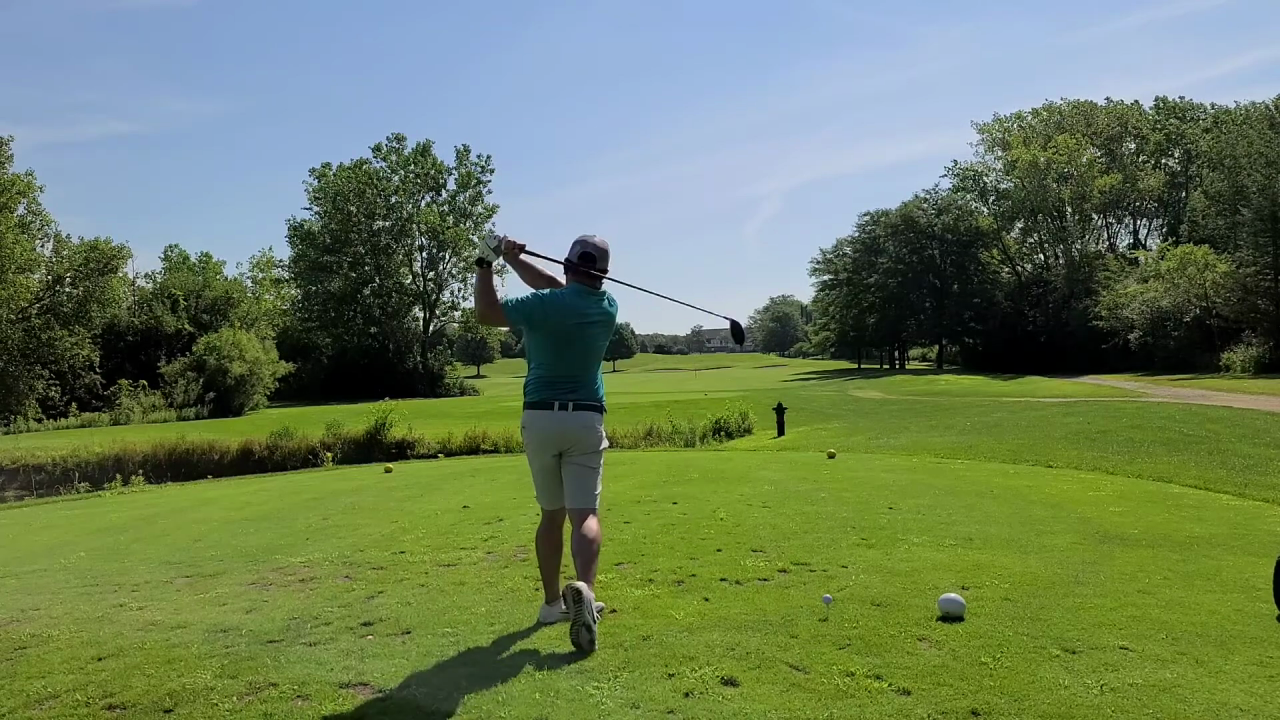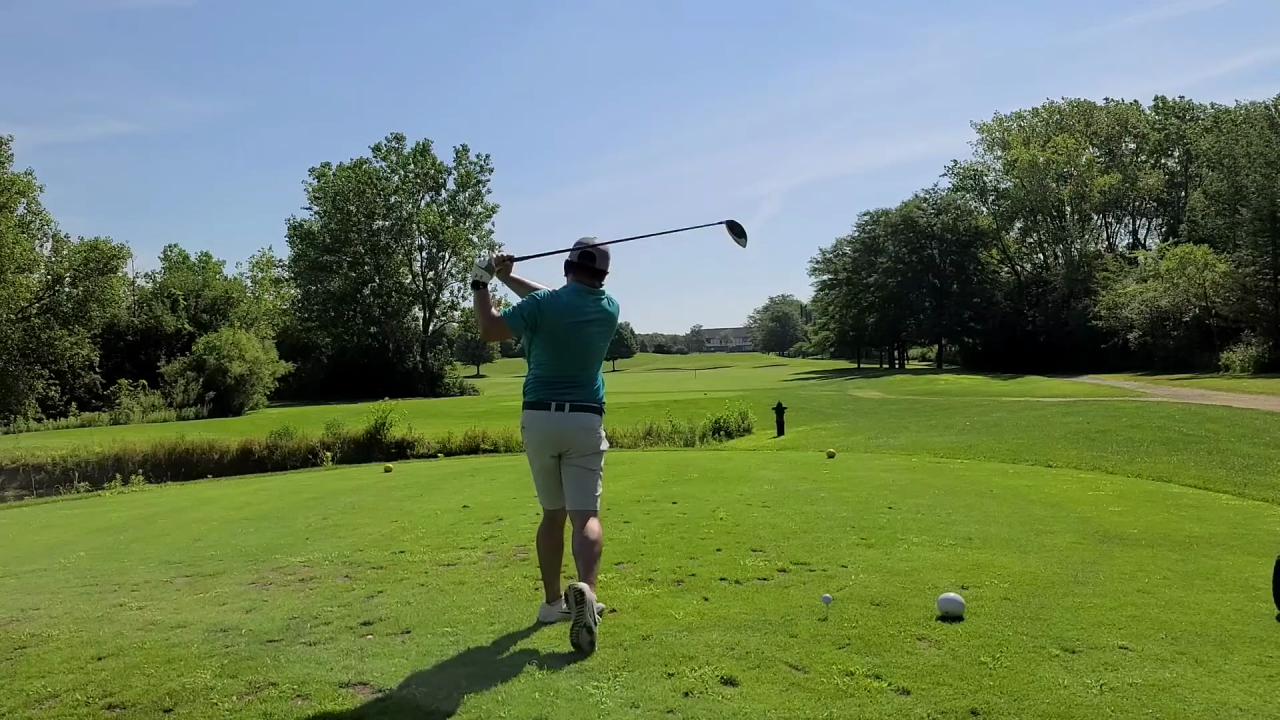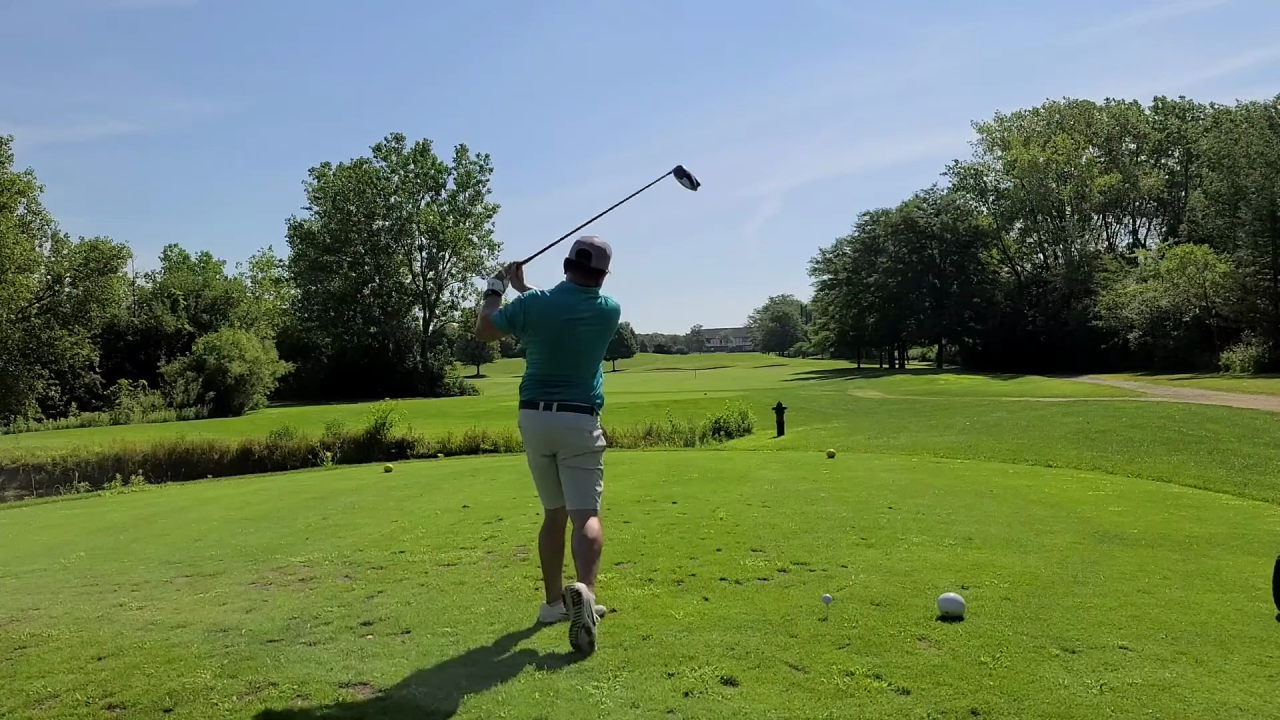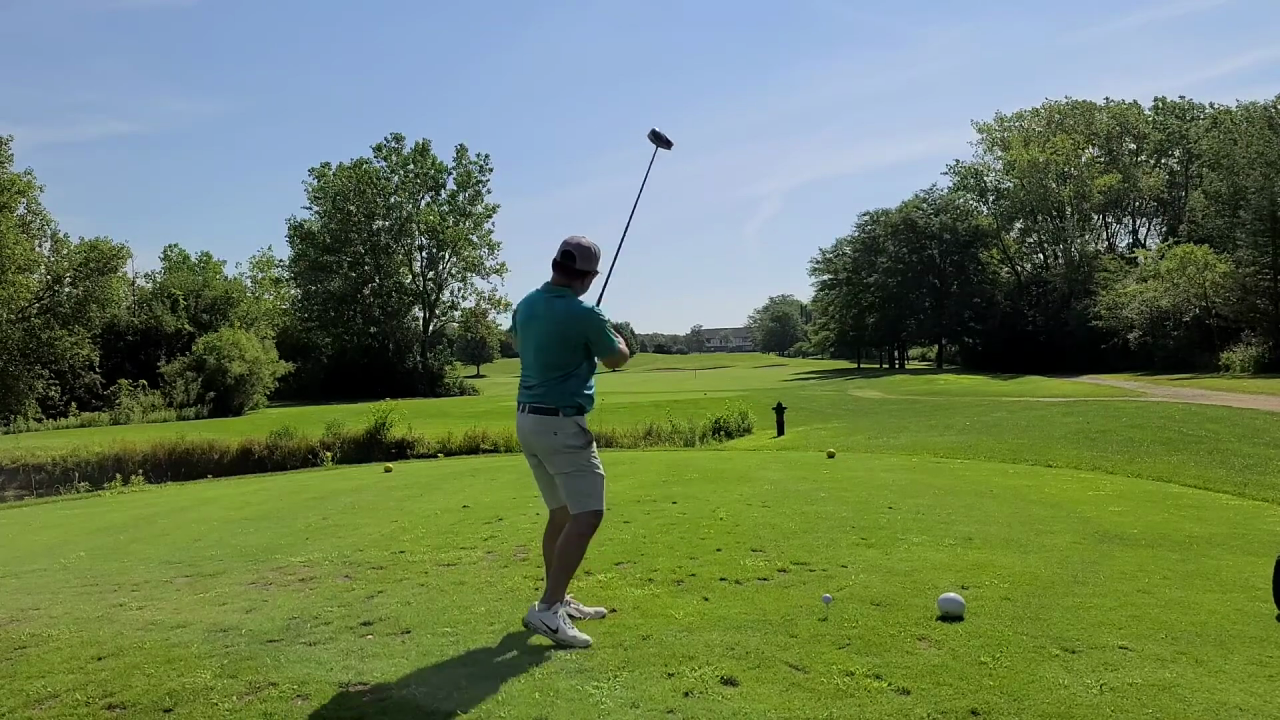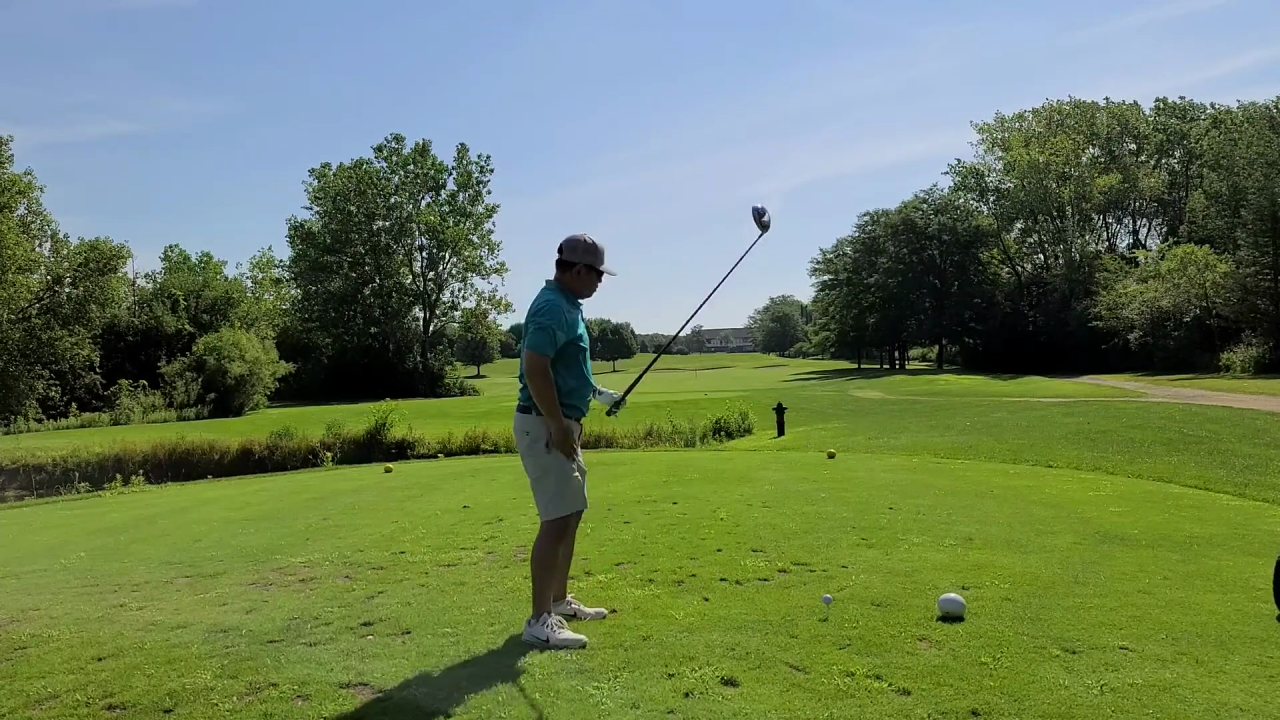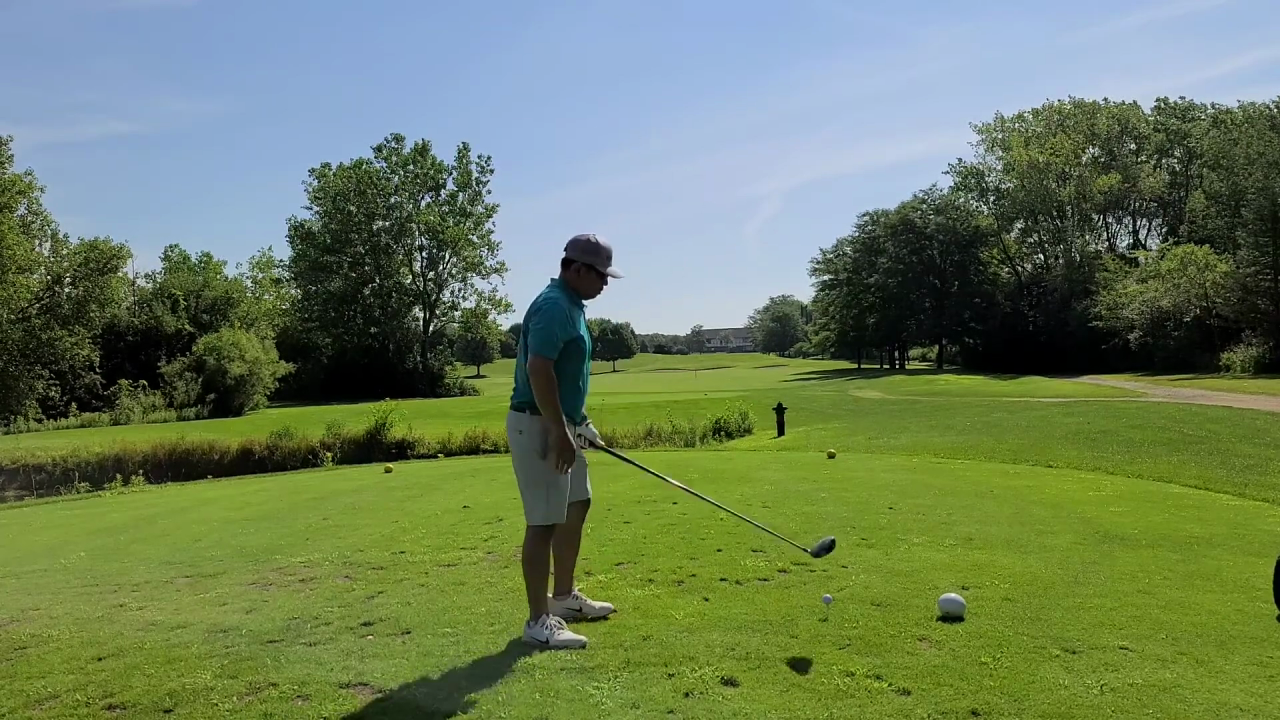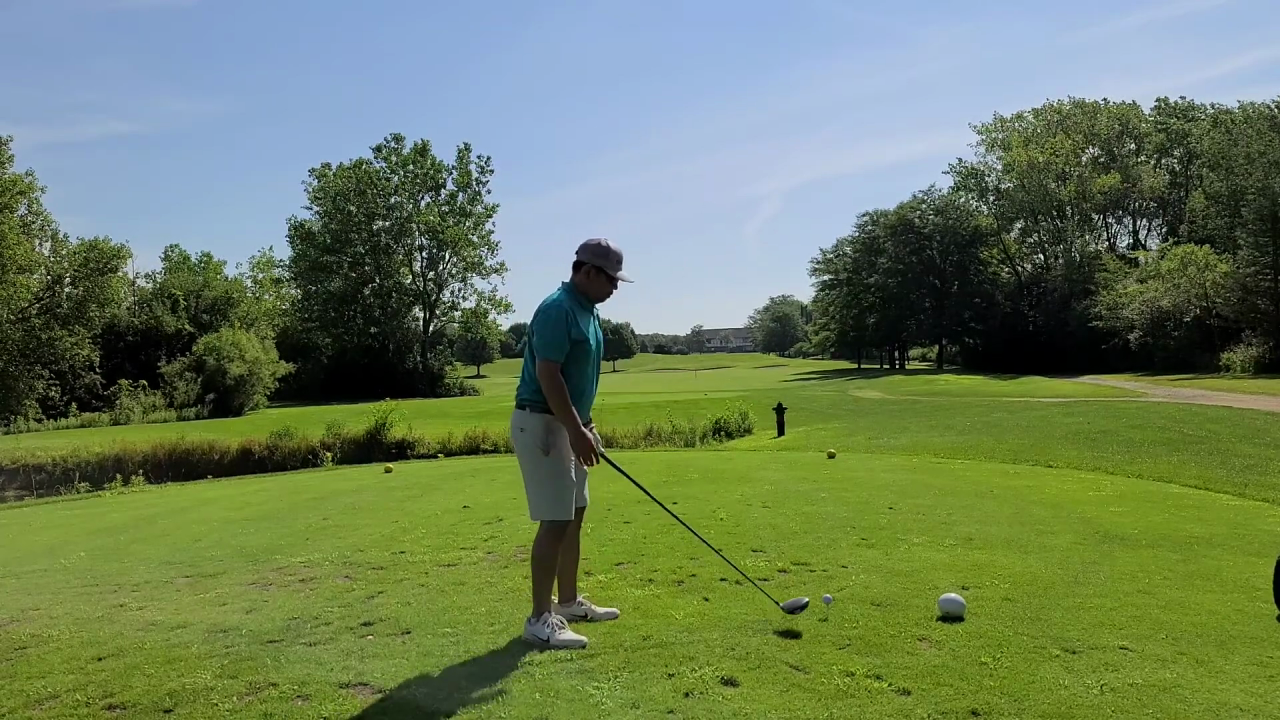
dt=0.3s
person 1, frame 1
left shoulder: (545, 304)
right shoulder: (609, 307)
left elbow: (485, 313)
left wrist: (485, 265)
right wrist: (514, 260)
left hip: (540, 418)
right hip: (585, 421)
left knee: (551, 513)
right knee: (584, 513)
left ankle: (553, 602)
right ankle: (584, 589)
person 1, frame 2
left shoulder: (545, 304)
right shoulder: (610, 308)
left elbow: (488, 330)
left wrist: (481, 283)
right wrist: (508, 277)
left hip: (540, 419)
right hip: (585, 422)
left knee: (554, 512)
right knee: (586, 514)
left ankle: (554, 601)
right ankle: (586, 590)
person 1, frame 3
left shoulder: (533, 303)
right shoulder: (609, 311)
left elbow: (483, 332)
left wrist: (495, 291)
right wrist: (521, 284)
left hip: (533, 418)
right hip: (578, 422)
left knee: (555, 512)
right knee: (585, 515)
left ankle: (554, 601)
right ankle: (582, 591)
person 1, frame 4
left shoulder: (528, 304)
right shoulder: (584, 315)
right elbow: (617, 359)
right wrist: (617, 340)
left hip: (530, 420)
right hip: (562, 424)
left knee: (562, 512)
right knee: (587, 513)
left ankle: (559, 602)
right ankle: (547, 607)
person 1, frame 5
left shoulder: (564, 304)
right shoulder: (553, 306)
right elbow: (534, 366)
left wrist: (596, 392)
right wrist: (556, 425)
left hip: (563, 423)
right hip: (546, 427)
left knee: (571, 514)
right knee: (558, 519)
left ankle: (559, 600)
right ankle: (540, 621)
person 1, frame 6
left shoulder: (570, 305)
right shoulder: (554, 305)
right elbow: (538, 369)
left wrist: (578, 422)
right wrist: (559, 431)
left hip: (559, 426)
right hip: (539, 427)
left knee: (575, 508)
right knee: (544, 523)
left ankle: (564, 596)
right ankle: (539, 622)
person 1, frame 7
left shoulder: (588, 313)
right shoulder: (557, 309)
right elbow: (547, 374)
left wrist: (586, 425)
right wrist: (576, 430)
left hip: (564, 425)
right hip: (542, 423)
left knee: (573, 516)
right knee: (555, 520)
left ankle: (568, 602)
right ankle: (540, 618)
